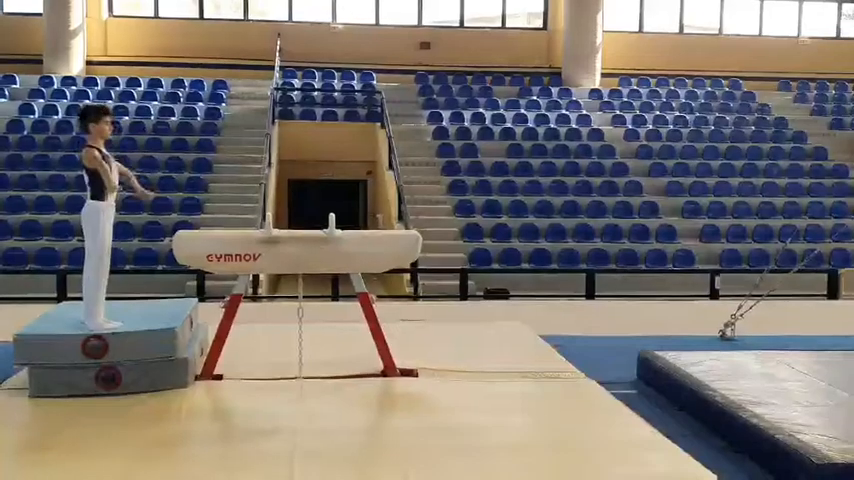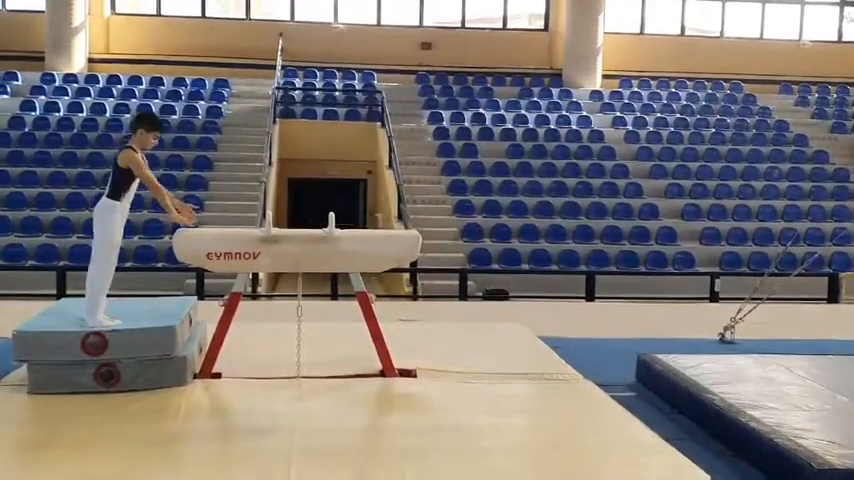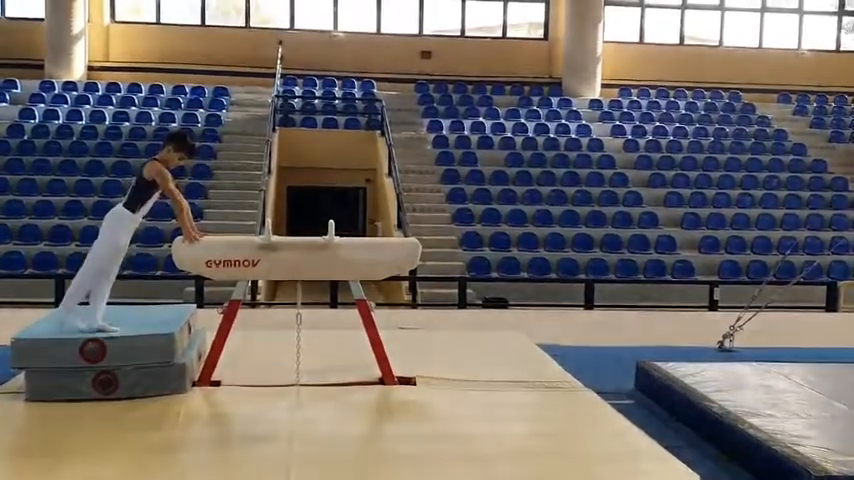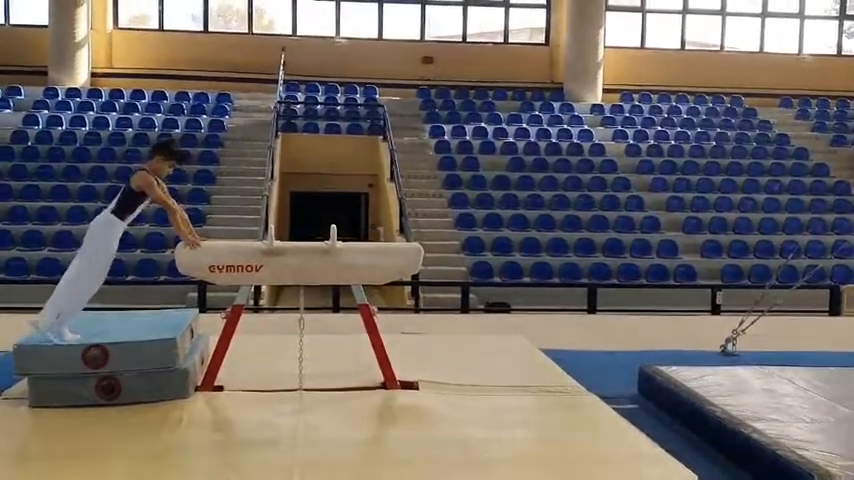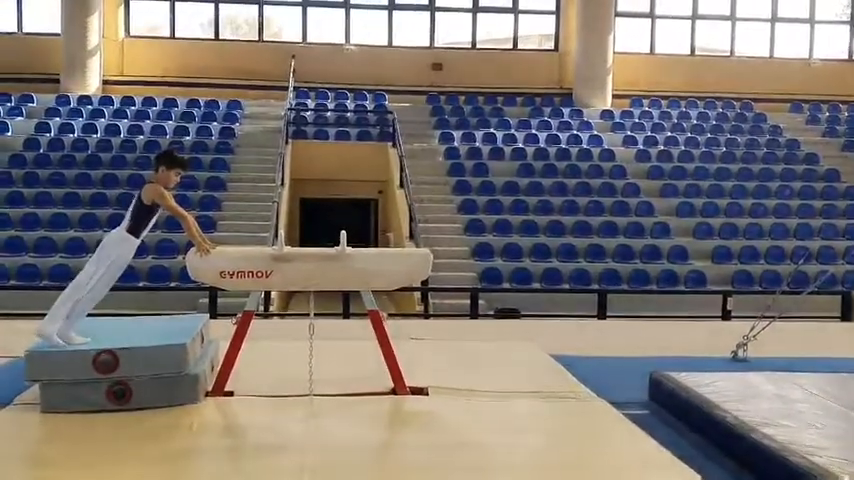
dt=1s
person 1, frame 1
left shoulder: (102, 151)
right shoulder: (90, 152)
left elbow: (122, 170)
right elbow: (102, 167)
left wrist: (138, 188)
right wrist: (110, 182)
left hip: (104, 210)
right hip: (97, 210)
left knee: (98, 264)
right knee: (97, 264)
left ankle: (93, 315)
right ankle: (94, 318)
person 1, frame 2
left shoulder: (139, 156)
right shoulder: (131, 155)
left elbow: (156, 186)
right elbow: (154, 187)
left wrist: (179, 205)
right wrist: (174, 214)
left hip: (116, 212)
right hip: (110, 211)
left knee: (106, 263)
right knee: (103, 262)
left ankle: (94, 312)
right ankle: (93, 315)
person 1, frame 3
left shoulder: (162, 172)
right shoulder: (156, 168)
left elbow: (182, 202)
right elbow: (177, 202)
left wrist: (194, 229)
right wrist: (187, 231)
left hip: (127, 223)
right hip: (120, 221)
left knee: (107, 272)
right knee: (95, 266)
left ankle: (93, 319)
right ankle: (68, 311)
person 1, frame 4
left shoulder: (157, 183)
right shoulder: (144, 178)
left elbow: (177, 209)
right elbow: (170, 209)
left wrist: (194, 235)
right wrist: (184, 237)
left hip: (108, 227)
right hip: (108, 227)
left knee: (78, 275)
right knee: (91, 280)
left ankle: (46, 320)
right ankle: (58, 326)
person 1, frame 5
left shoulder: (161, 191)
right shoulder: (155, 190)
left elbow: (186, 217)
right elbow: (183, 217)
left wrist: (205, 241)
right wrist: (199, 244)
left hip: (121, 241)
right hip: (122, 243)
left knee: (86, 284)
right knee: (93, 288)
left ankle: (50, 325)
right ankle: (64, 331)
